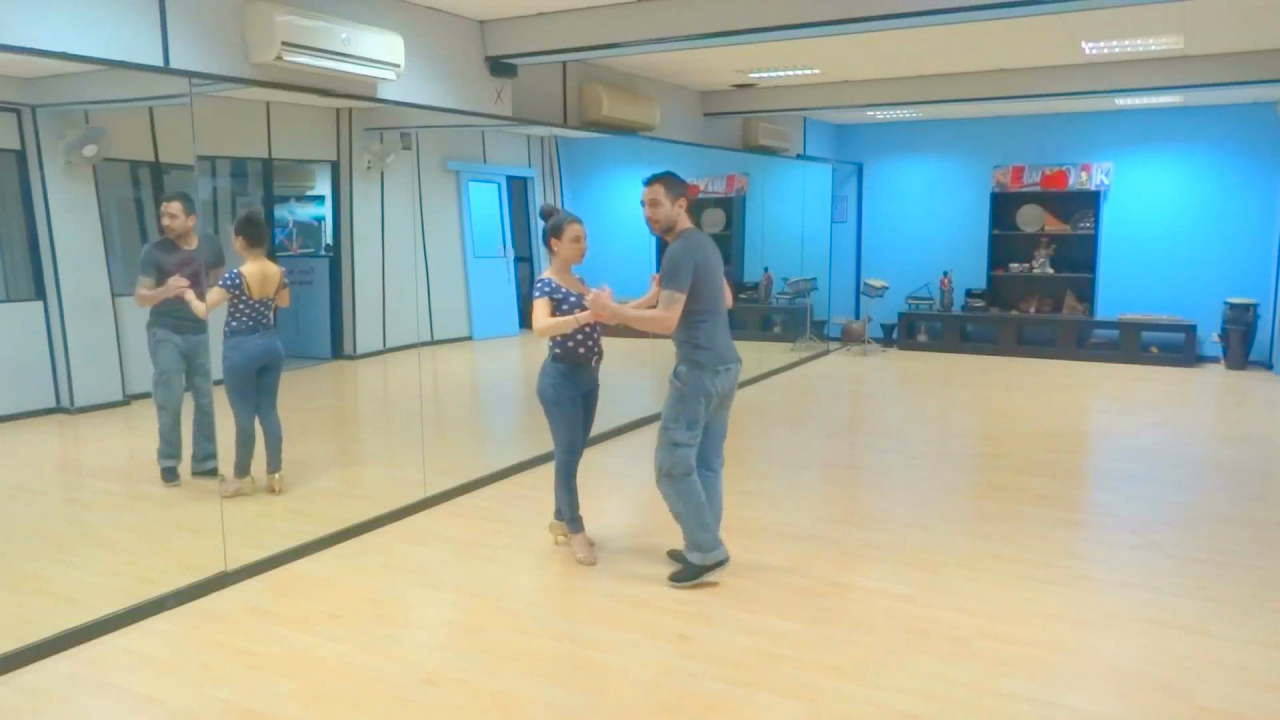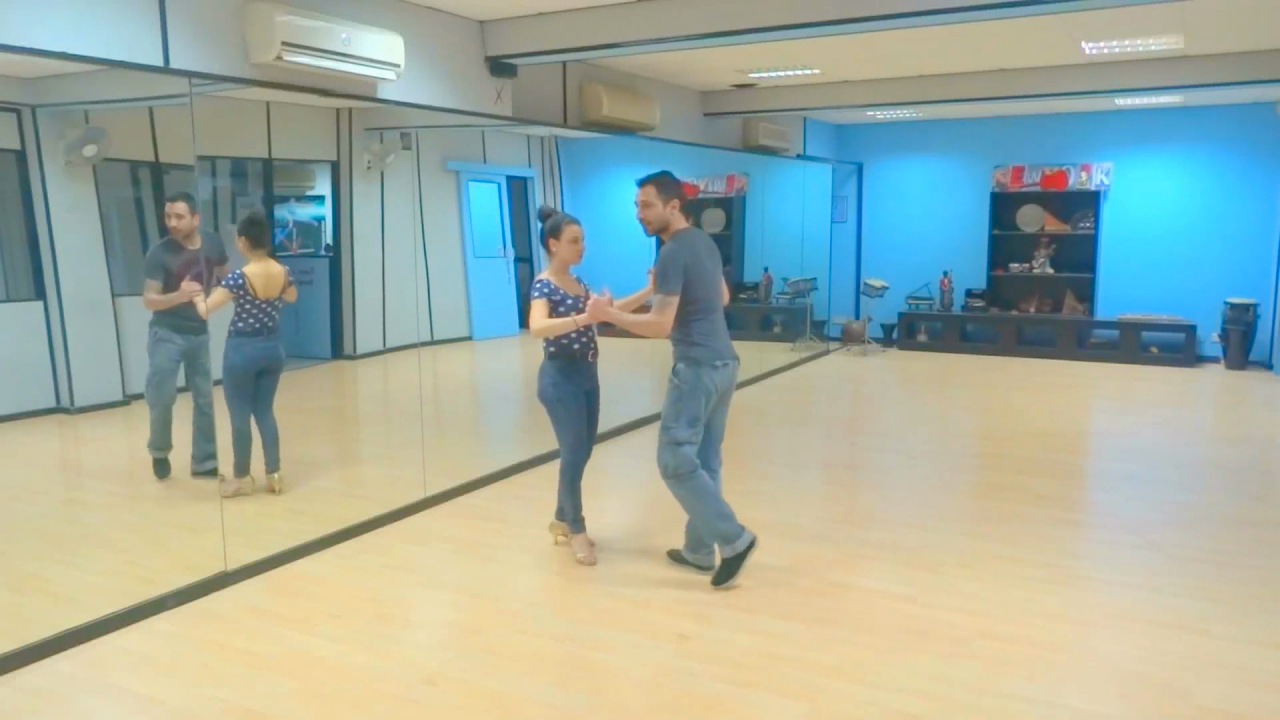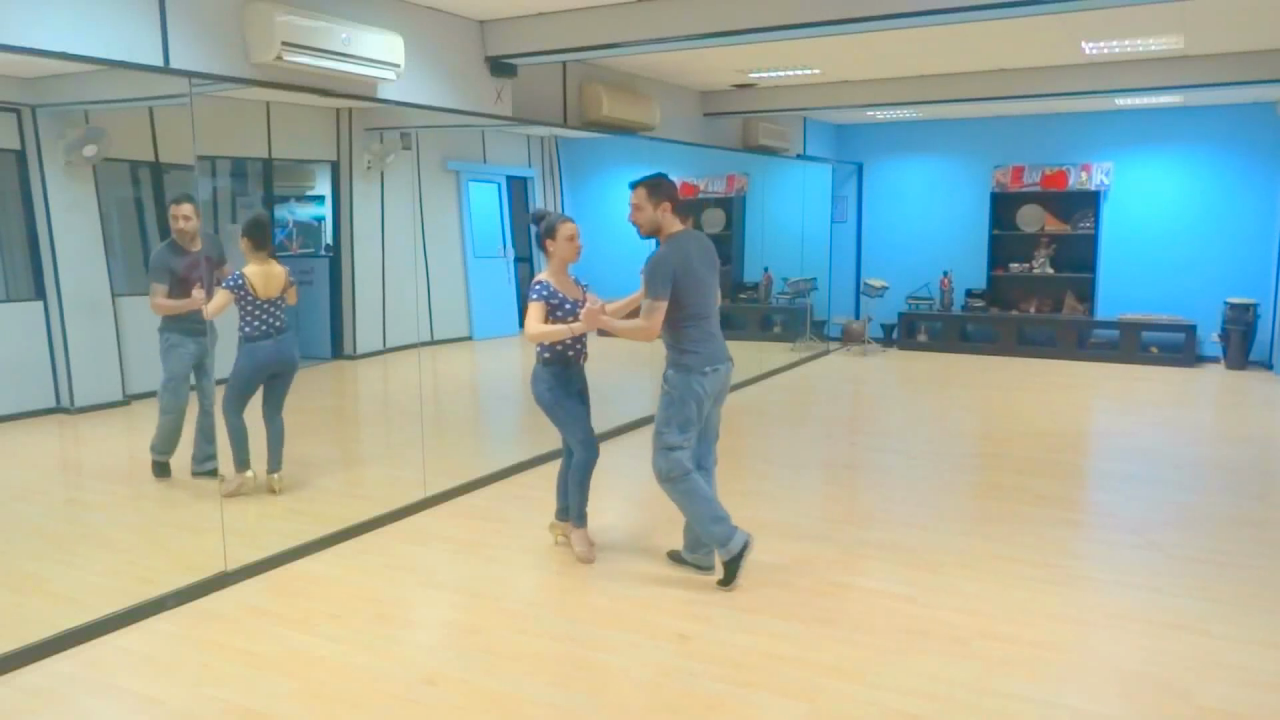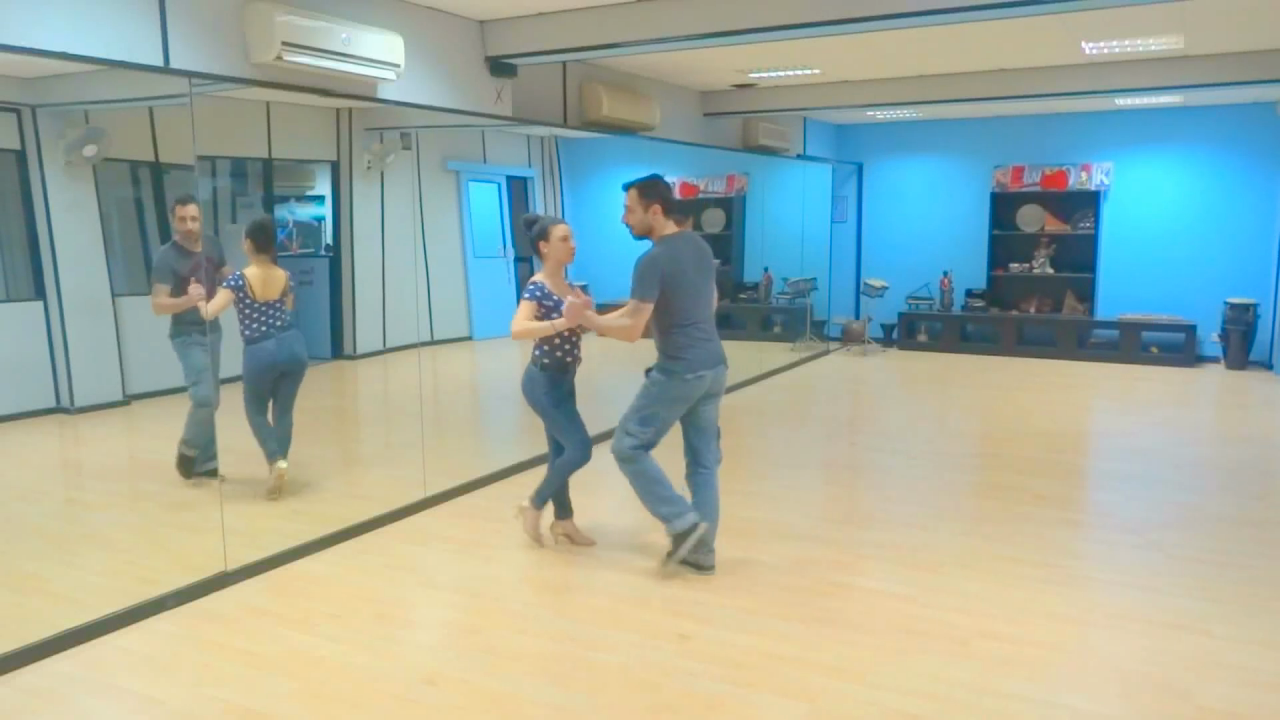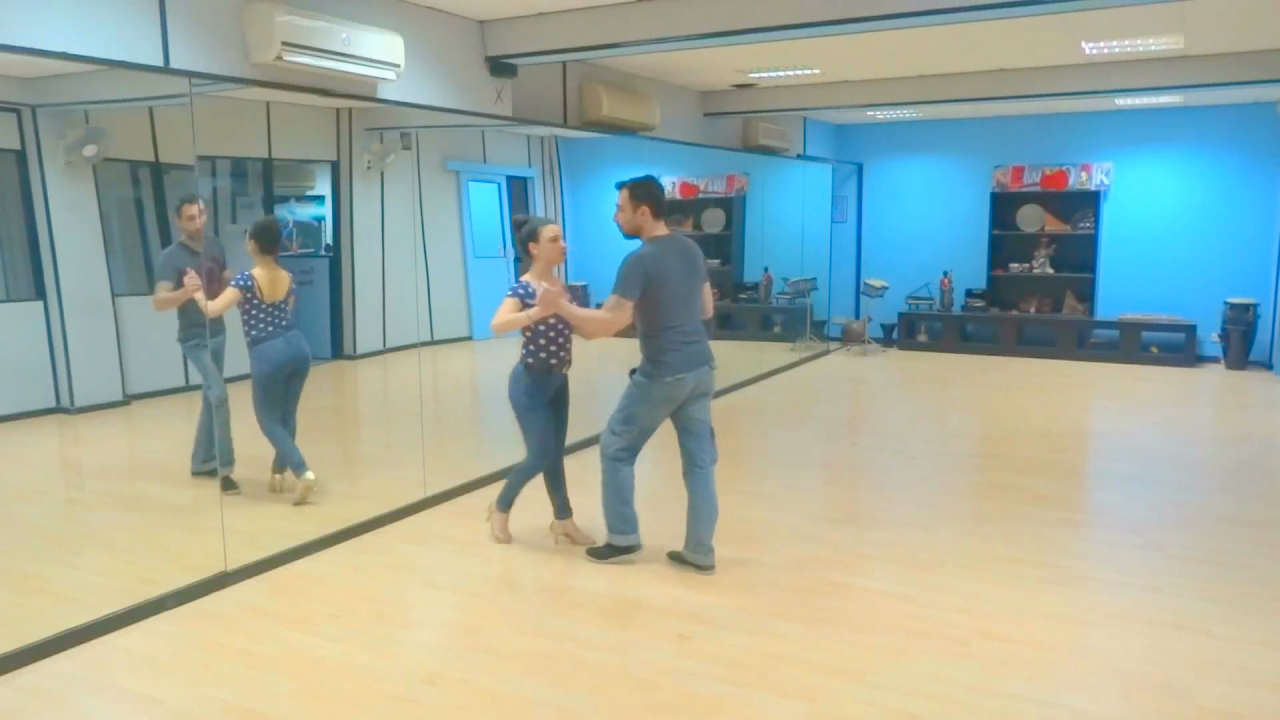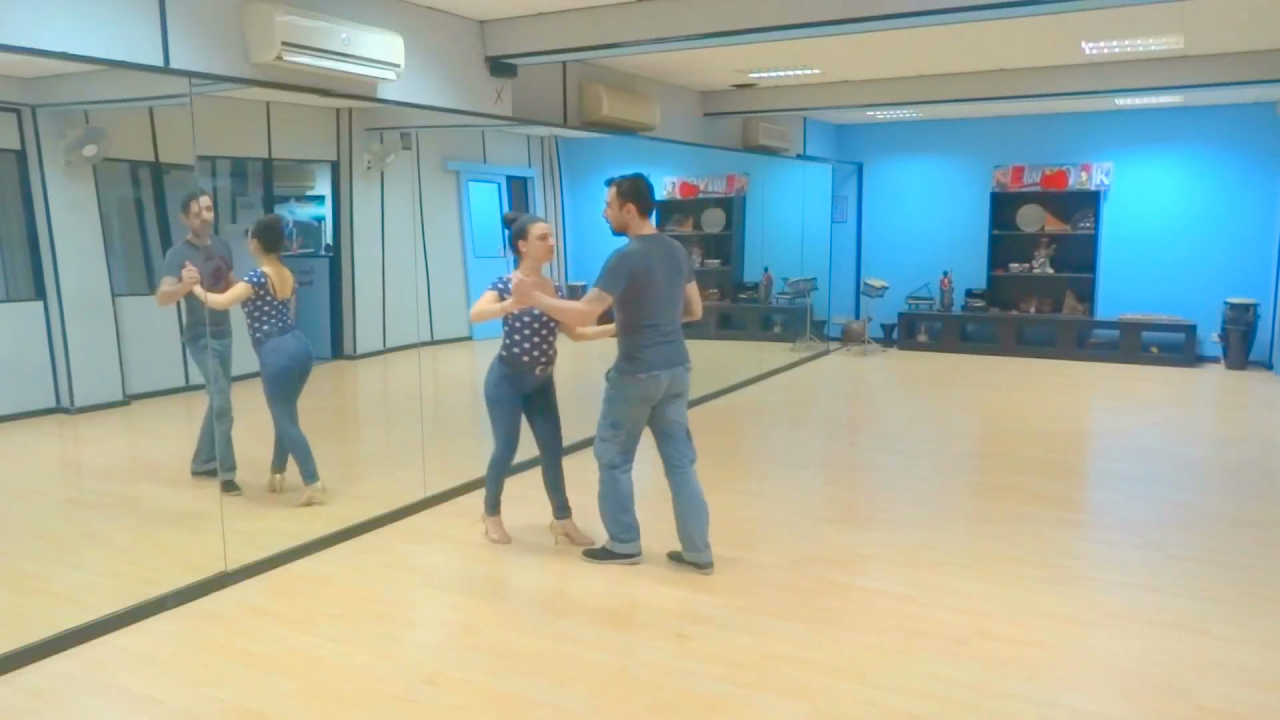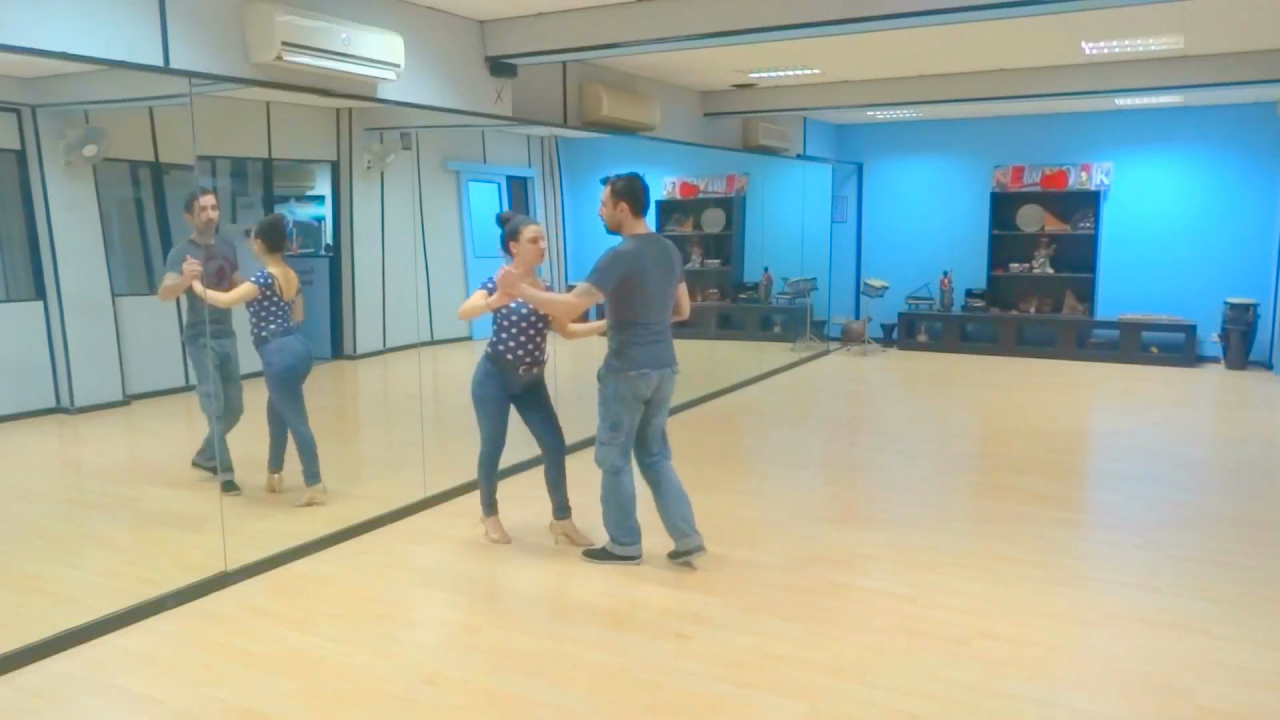
dt=0.2s
person 1, frame 1
left shoulder: (680, 251)
right shoulder: (703, 243)
left elbow: (666, 321)
left wrist: (611, 309)
left hip: (700, 369)
right hip: (724, 365)
left knee: (673, 463)
right knee: (708, 462)
left ankle: (706, 551)
right ankle: (702, 548)
person 1, frame 2
left shoulder: (672, 253)
right shoulder: (703, 242)
left elbow: (660, 325)
left wrist: (608, 314)
left hip: (697, 367)
right hip: (724, 362)
left knee: (676, 461)
right knee: (705, 460)
left ankle: (732, 539)
right ankle: (699, 550)
person 1, frame 3
left shoulder: (662, 259)
right shoulder: (703, 244)
left elbow: (648, 330)
left wrist: (601, 321)
left hip: (689, 372)
right hip: (718, 365)
left knee: (672, 465)
right knee: (700, 462)
left ankle: (729, 540)
right ankle: (699, 550)
person 1, frame 4
left shoulder: (653, 261)
right shoulder: (700, 247)
left elbow: (631, 330)
left wrist: (585, 317)
left hip: (678, 374)
right hip: (714, 368)
left knee: (628, 446)
right knee: (704, 461)
left ankle: (683, 522)
right ankle: (700, 550)
person 1, frame 5
left shoulder: (639, 261)
right shoulder: (691, 249)
left elbow: (608, 324)
left wrist: (560, 305)
left hip: (661, 376)
right hip: (700, 370)
left knee: (616, 449)
right knee: (700, 462)
left ankle: (624, 538)
right ankle: (700, 551)
person 1, frame 6
left shoulder: (626, 258)
right shoulder: (677, 251)
left elbow: (584, 314)
right elbow: (694, 310)
left wrist: (535, 298)
left hip: (637, 374)
right hip: (676, 370)
left knee: (613, 458)
right knee: (680, 461)
left ankle: (624, 544)
right ankle: (698, 550)
person 1, frame 7
left shoulder: (621, 257)
right shoulder: (669, 251)
left elbow: (571, 307)
right elbow: (682, 310)
left wrist: (520, 289)
left hip: (627, 372)
right hip: (663, 369)
left knee: (615, 460)
right knee: (655, 457)
left ankle: (624, 545)
right ankle: (687, 538)
person 2, frame 1
left shoulder: (579, 282)
right shoulder: (546, 285)
right elbow: (540, 327)
left wrist: (652, 296)
right wrist: (585, 315)
left hip: (587, 377)
right hip: (560, 378)
left knee: (573, 453)
right knee: (567, 455)
left ankle: (562, 521)
right ankle: (574, 531)
person 2, frame 2
left shoulder: (577, 282)
right shoulder: (543, 286)
left elbow: (611, 310)
right elbow: (537, 328)
left wrist: (649, 291)
right wrist: (582, 318)
left hip: (587, 375)
right hip: (560, 377)
left knee: (582, 452)
right knee: (574, 454)
left ankle: (562, 521)
right ankle: (576, 531)
person 2, frame 3
left shoulder: (575, 283)
right shoulder: (542, 287)
left elbow: (606, 313)
right elbow: (531, 332)
left wrist: (643, 294)
right wrist: (577, 327)
left hip: (575, 376)
right hip: (553, 380)
left knee: (576, 451)
right knee: (587, 449)
left ankle: (563, 520)
right ankle: (577, 527)
person 2, frame 4
left shoulder: (567, 285)
right shoulder: (538, 288)
right elbow: (517, 330)
right wrist: (562, 323)
left hip: (564, 379)
right hip: (545, 382)
left knee: (561, 450)
right knee: (579, 449)
left ankle: (563, 520)
right ankle: (533, 505)
person 2, frame 5
left shoulder: (559, 286)
right shoulder: (523, 288)
right elbow: (497, 324)
right wrist: (537, 312)
left hip: (556, 381)
right hip: (531, 382)
left knee: (552, 453)
right knee: (541, 455)
left ankle: (563, 520)
right ankle: (500, 508)
person 2, frame 6
left shoulder: (555, 288)
right shoulder: (505, 284)
left elbow: (574, 332)
right elbow: (474, 314)
left wrist: (613, 328)
right wrist: (509, 306)
left hip: (541, 381)
right hip: (507, 378)
left knee: (553, 450)
right knee: (506, 450)
left ankle: (562, 520)
right ankle: (491, 514)
person 2, frame 7
left shoulder: (545, 289)
right shoulder: (497, 283)
left elbow: (566, 330)
right elbow: (464, 312)
left wrist: (605, 324)
right wrist: (495, 302)
left hip: (531, 380)
right hip: (495, 377)
left knee: (555, 446)
right knee: (493, 447)
left ankle: (562, 520)
right ankle: (489, 515)
person 3, frame 1
left shoulder: (211, 246)
right shoulder: (154, 252)
left elbow: (220, 281)
right elbow: (140, 298)
right wrist: (164, 291)
left hip: (198, 333)
right hip: (165, 333)
left knee: (204, 399)
right knee: (168, 399)
left ankle: (205, 461)
right ankle: (168, 460)
person 3, frame 2
left shoulder: (213, 244)
right shoulder: (159, 253)
left elbow: (225, 277)
right elbow: (149, 300)
right wrist: (179, 295)
left hip: (199, 334)
right hip: (166, 334)
left knee: (204, 400)
right knee: (161, 397)
left ankle: (204, 461)
right ankle: (159, 452)
person 3, frame 3
left shoulder: (212, 245)
right shoulder: (163, 256)
left elbow: (225, 278)
right elbow: (156, 304)
right wrist: (189, 303)
left hip: (206, 335)
right hip: (177, 338)
left knee: (207, 402)
right knee: (173, 403)
left ankle: (204, 462)
right ankle: (161, 454)
person 3, frame 4
left shoulder: (212, 245)
right shoulder: (166, 257)
left elbow: (226, 279)
right elbow: (158, 305)
right wrist: (188, 299)
left hip: (212, 333)
right hip: (188, 337)
left knee: (211, 400)
right knee: (204, 397)
left ankle: (204, 461)
right ankle: (189, 448)
person 3, frame 5
left shoulder: (215, 246)
right shoulder: (171, 257)
right elbow: (159, 302)
right wrist: (185, 291)
left hip: (217, 333)
right hip: (195, 339)
left knee: (212, 400)
right knee: (218, 398)
left ankle: (202, 463)
right ankle: (224, 469)
person 3, frame 6
left shoulder: (222, 246)
right shoulder: (178, 254)
right elbow: (162, 297)
right wrist: (184, 285)
left hip: (224, 335)
right hip: (201, 339)
left knee: (218, 402)
right knee: (222, 405)
left ankle: (203, 462)
right ankle: (226, 473)
person 3, frame 7
left shoulder: (227, 247)
right shoulder: (181, 252)
right elbow: (164, 294)
right wrist: (185, 279)
left hip: (227, 336)
right hip: (201, 339)
left knee: (233, 408)
right knee: (216, 408)
left ankle: (205, 456)
right ankle: (225, 473)
person 4, frame 1
left shoulder: (235, 277)
right shoulder: (278, 273)
left elbow: (203, 311)
left wrist: (190, 296)
left hip: (241, 349)
right hip: (270, 345)
left knee: (244, 416)
right knee: (269, 412)
left ankle: (242, 477)
right ankle: (275, 475)
person 4, frame 2
left shoulder: (239, 277)
right shoulder: (283, 272)
left elbow: (205, 311)
right elbow: (292, 297)
left wrist: (197, 295)
left hip: (242, 351)
right hip: (272, 348)
left knee: (240, 415)
right knee: (265, 412)
left ankle: (242, 477)
right ankle: (274, 474)
person 4, frame 3
left shoulder: (239, 278)
right shoulder: (284, 273)
left elbow: (209, 313)
left hip: (256, 353)
right hip: (286, 348)
left knee: (232, 409)
right knee: (274, 412)
left ankle: (243, 473)
right ankle: (275, 474)
person 4, frame 4
left shoulder: (239, 279)
right shoulder: (285, 278)
left elbow: (209, 313)
left hip: (260, 353)
right hip: (293, 346)
left knee: (255, 412)
right knee: (283, 412)
left ankle: (276, 461)
right ankle: (277, 475)
person 4, frame 5
left shoulder: (246, 279)
right shoulder: (288, 279)
left elbow: (213, 310)
left wrist: (197, 293)
left hip: (267, 354)
right hip: (297, 346)
left knee: (268, 419)
right knee: (287, 415)
left ankle: (303, 472)
right ankle: (279, 474)
person 4, frame 6
left shoulder: (257, 277)
right shoulder: (289, 277)
left elbow: (221, 303)
left wrist: (196, 288)
left hip: (277, 352)
right hip: (301, 346)
left knee: (285, 421)
right knee: (285, 414)
left ankle: (313, 484)
right ankle: (277, 474)
person 4, frame 7
left shoulder: (264, 278)
right shoulder: (292, 276)
left elbow: (225, 301)
left wrist: (197, 286)
left hip: (280, 354)
right hip: (300, 348)
left knee: (296, 420)
right knee: (277, 411)
left ankle: (315, 486)
right ankle: (275, 474)
